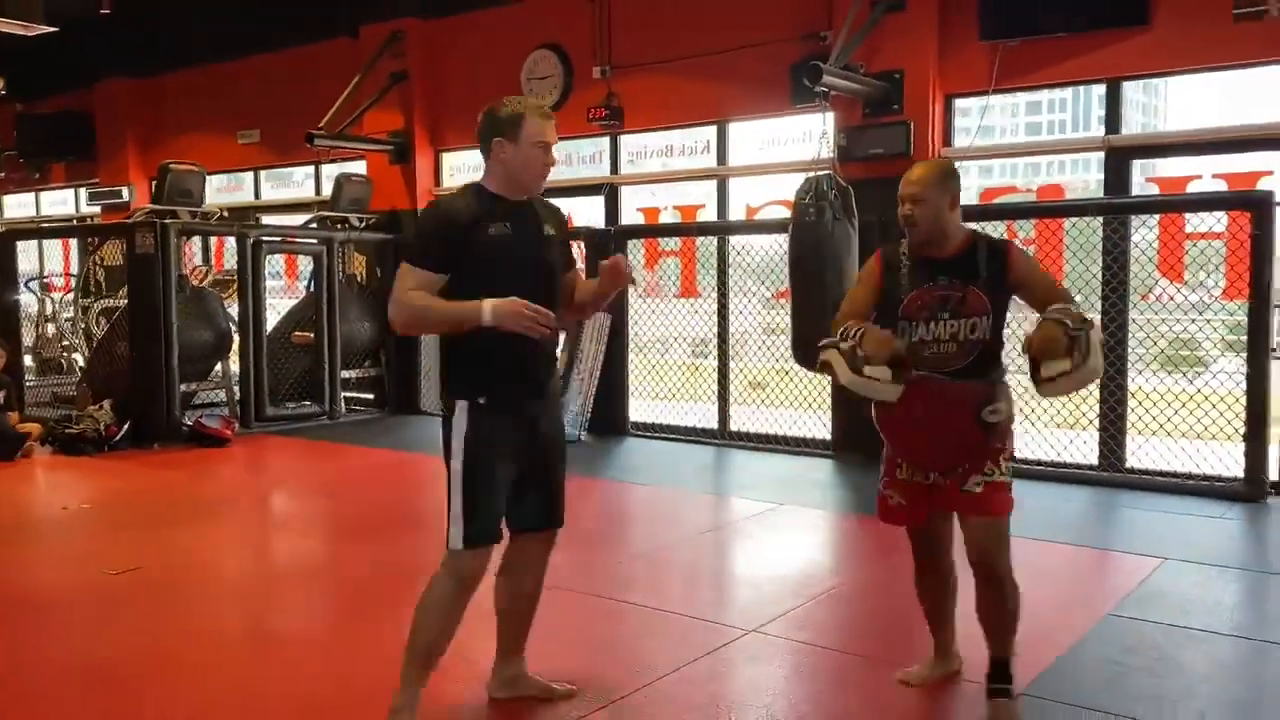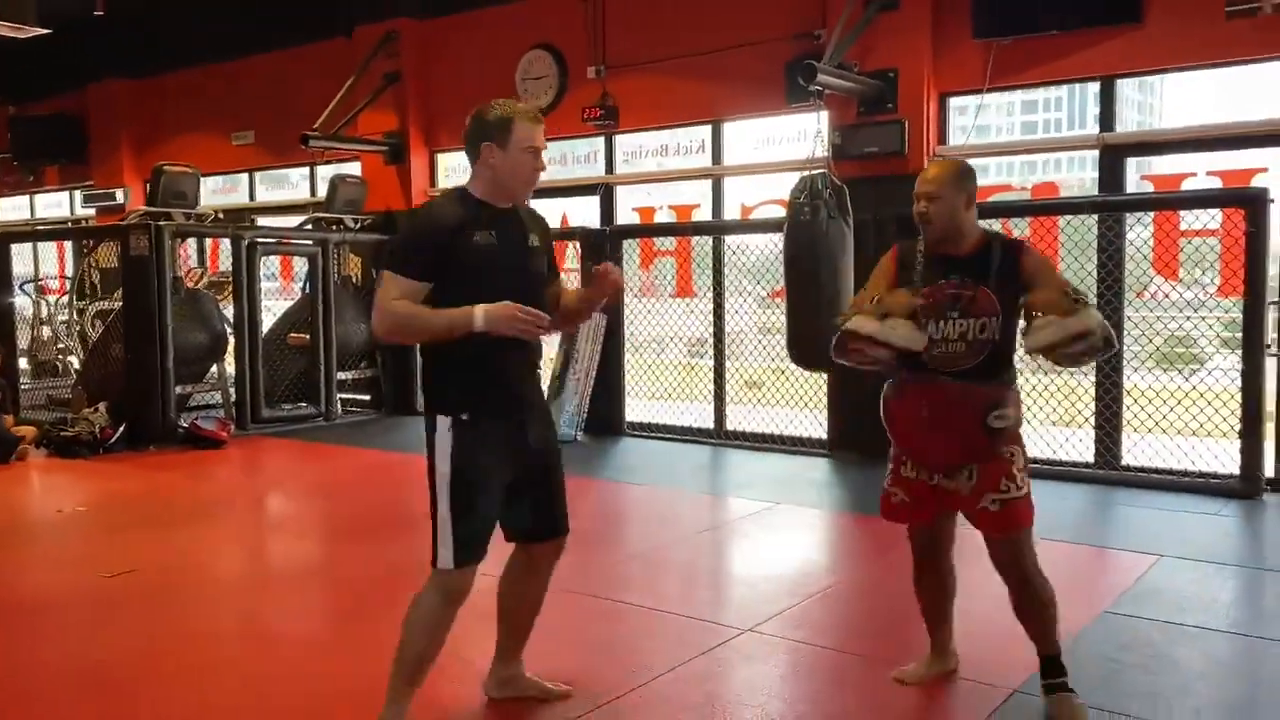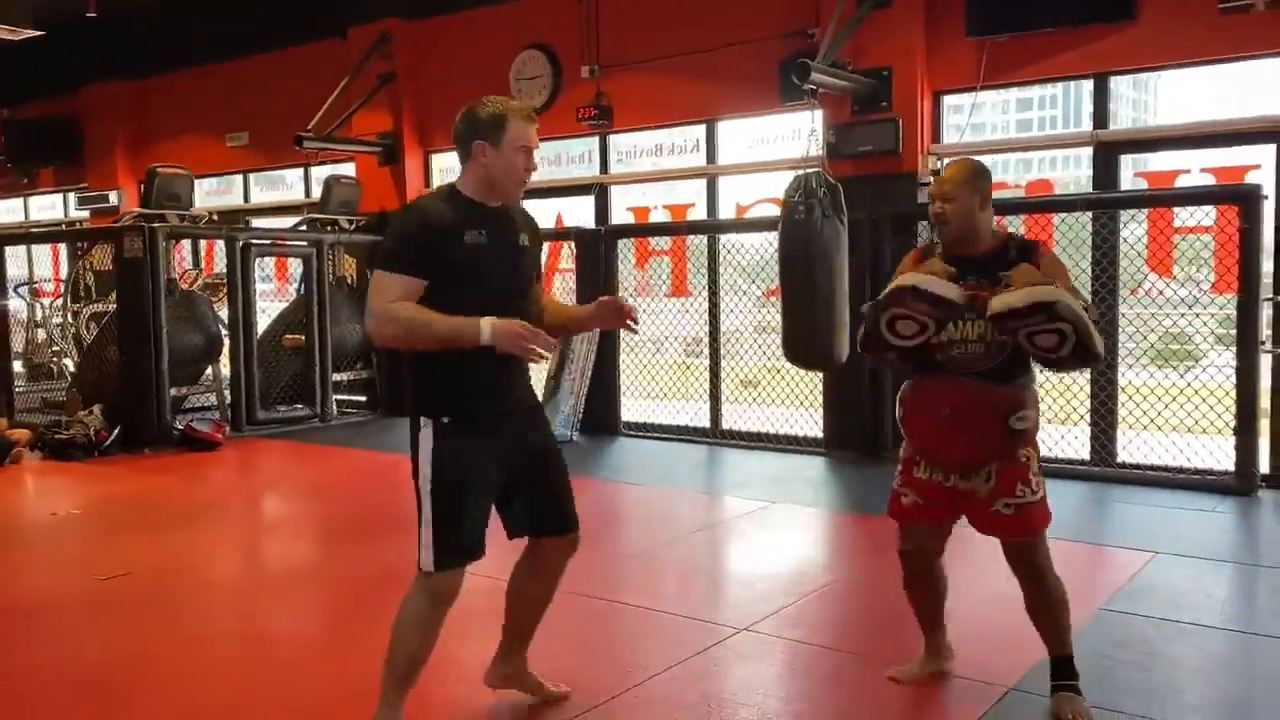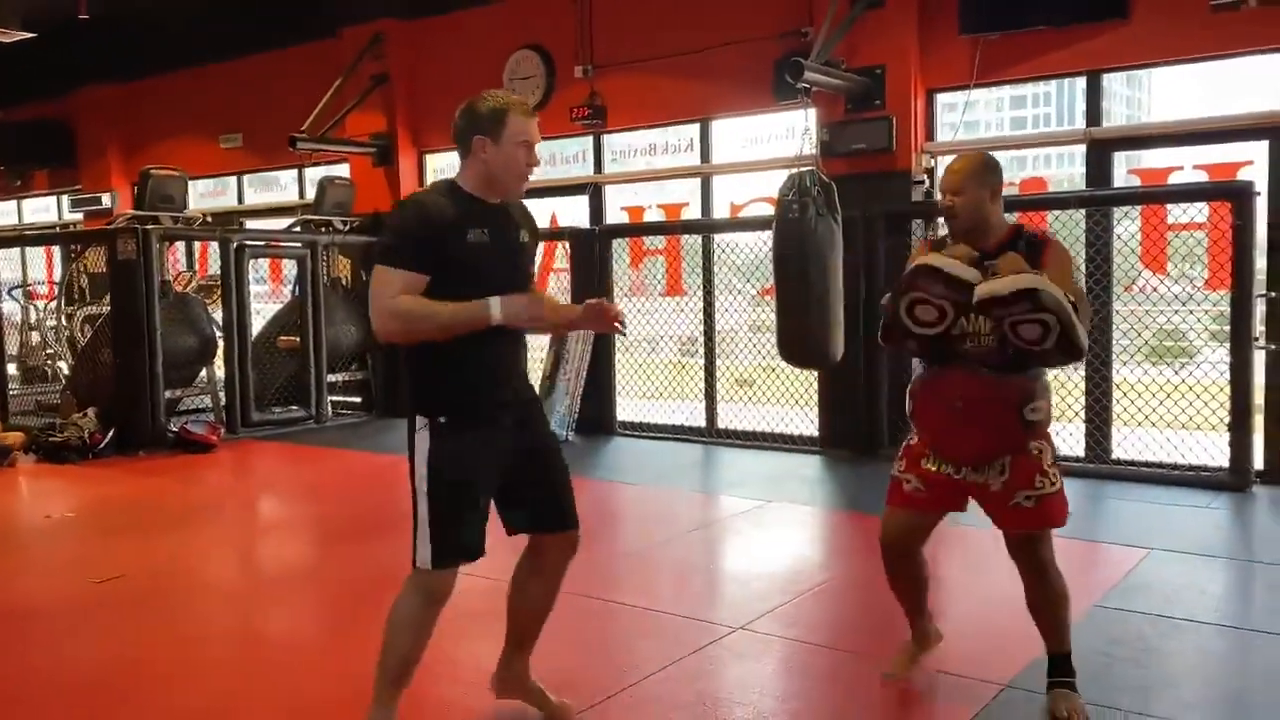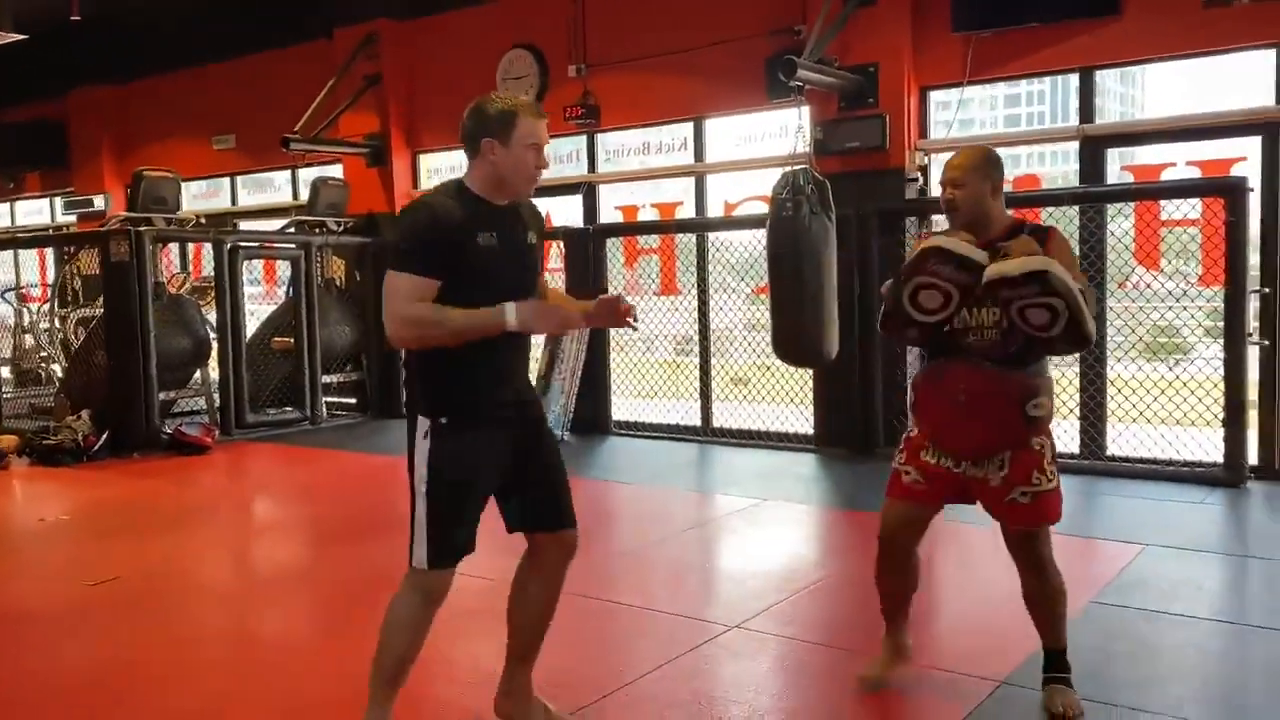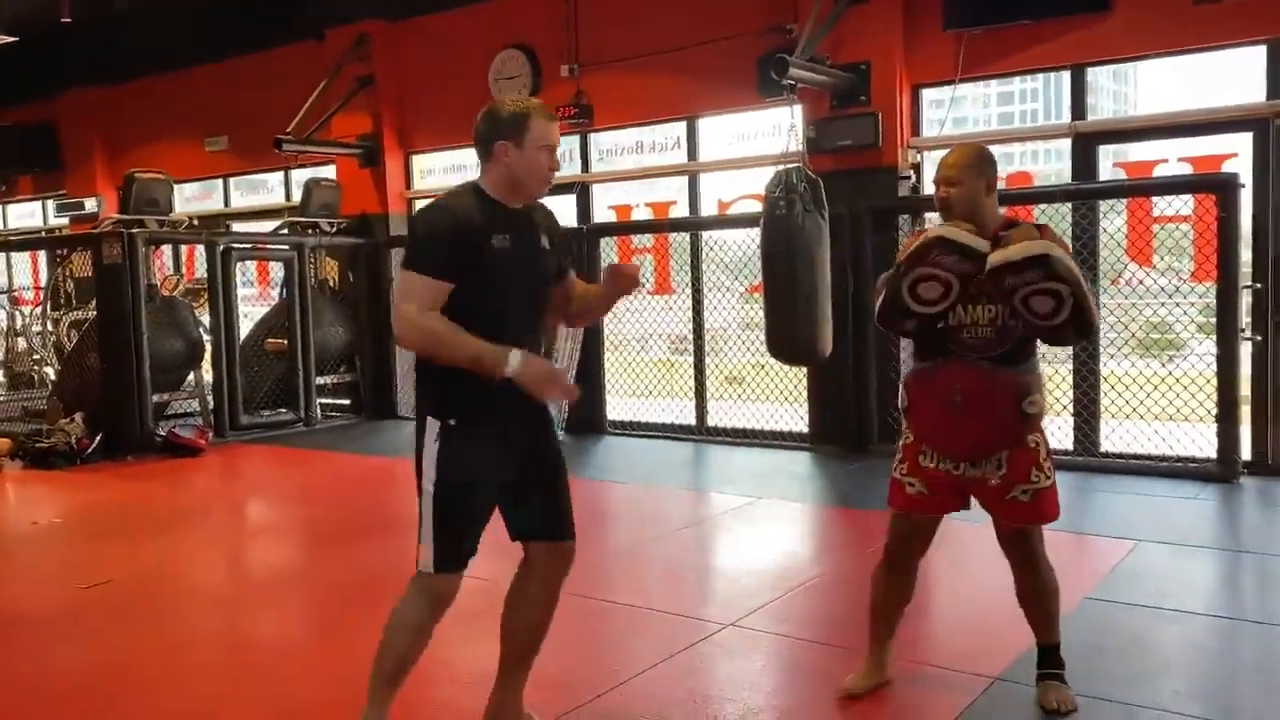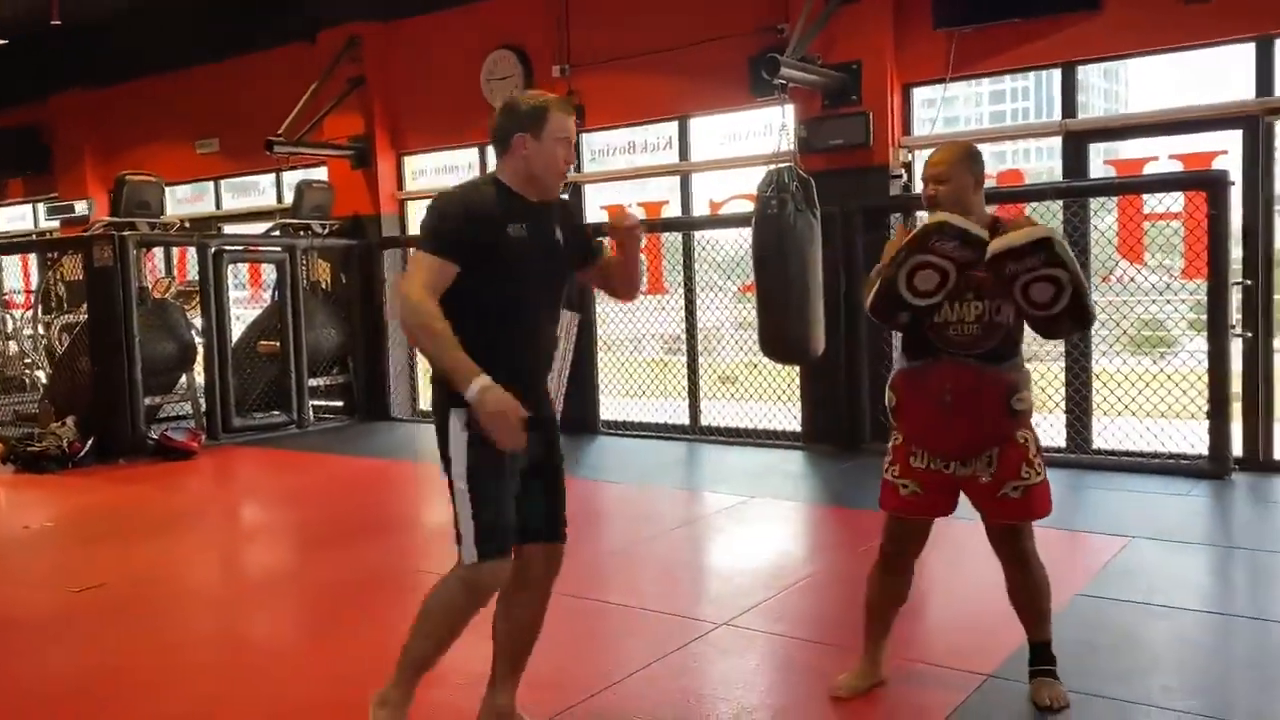
dt=0.1s
person 1, frame 1
left shoulder: (549, 219)
right shoulder: (451, 216)
left elbow: (571, 302)
right elbow: (402, 311)
left wrist: (605, 285)
right wrist: (488, 310)
left hip: (539, 404)
right hip: (480, 408)
left knee: (535, 538)
right knee: (467, 561)
person 1, frame 2
left shoulder: (532, 225)
right shoulder: (435, 223)
left elbow: (554, 311)
right elbow: (385, 320)
left wrist: (593, 294)
right wrist: (479, 316)
left hip: (528, 414)
right hip: (464, 421)
left knee: (543, 545)
right knee: (455, 576)
person 1, frame 3
left shoulder: (520, 222)
right shoulder: (424, 221)
right elbow: (382, 322)
left wrist: (589, 316)
right wrist: (484, 330)
left hip: (517, 413)
right hip: (452, 425)
left knee: (556, 540)
right knee: (441, 578)
left ankle: (509, 662)
person 1, frame 4
left shoulder: (518, 217)
right shoulder: (423, 216)
right elbow: (388, 317)
left wrist: (580, 317)
right wrist: (495, 312)
left hip: (516, 409)
right hip: (449, 424)
left knee: (558, 538)
right knee: (434, 577)
person 1, frame 5
left shoulder: (526, 217)
right shoulder: (431, 218)
right elbow: (402, 321)
left wrist: (592, 312)
right wrist: (510, 317)
left hip: (515, 408)
right hip: (449, 421)
left knee: (555, 542)
right knee: (431, 576)
person 1, frame 6
left shoulder: (540, 222)
right shoulder: (448, 220)
left elbow: (571, 305)
right elbow: (410, 324)
left wrist: (608, 289)
right wrist: (512, 362)
left hip: (525, 417)
right hip: (459, 426)
left knee: (552, 555)
right knee: (438, 582)
person 1, frame 7
left shoulder: (560, 212)
right shoulder: (466, 209)
left elbow: (623, 287)
right elbow: (415, 302)
left wrist: (626, 246)
right wrist: (478, 389)
left hip: (530, 410)
right hip: (474, 411)
left knee: (541, 557)
right knee: (486, 568)
person 2, frame 1
left shoulder: (1001, 258)
right shoulder: (885, 265)
left elbow: (1065, 305)
right elbow: (838, 330)
left wrist: (1055, 324)
right wrist: (860, 342)
left hip: (978, 431)
right hip: (911, 432)
left knee: (989, 557)
right knee: (929, 552)
right ankle: (945, 653)
person 2, frame 2
left shoulder: (1015, 259)
right shoulder: (900, 261)
left elbow: (1080, 318)
right elbow: (849, 335)
left wrist: (1060, 309)
right wrist: (882, 313)
left hip: (987, 436)
right hip: (918, 432)
left knee: (1016, 563)
right knee: (928, 552)
right ankle: (941, 653)
person 2, frame 3
left shoulder: (1032, 259)
right shoulder: (921, 261)
left wrist: (1041, 295)
left hip: (1003, 437)
right hip: (930, 433)
left knee: (1030, 562)
right knee: (915, 551)
right ankle: (937, 650)
person 2, frame 4
left shoulder: (1040, 251)
right shoulder: (931, 254)
left elbow: (1072, 338)
right elbow: (893, 332)
left wrist: (1033, 286)
right wrist: (935, 278)
left hip: (1013, 429)
right hip: (939, 426)
left knee: (1034, 555)
right knee: (896, 538)
right ankle: (921, 631)
person 2, frame 5
left shoulder: (1042, 242)
right shoulder: (933, 247)
left elbow: (1076, 332)
right elbow: (895, 320)
left wrist: (1035, 270)
right wrist: (938, 267)
left hip: (1014, 423)
right hip: (939, 418)
left knee: (1032, 550)
right knee: (894, 534)
left ankle: (1057, 672)
right ankle: (894, 644)
person 2, frame 6
left shoulder: (1035, 240)
right shoulder: (926, 243)
left elbow: (1077, 323)
right elbow: (891, 315)
left wrist: (1034, 259)
right wrist: (934, 260)
left hip: (1008, 421)
right hip: (933, 419)
left knee: (1025, 547)
right knee: (902, 544)
left ankle: (1050, 668)
right ankle: (876, 661)
person 2, frame 7
left shoulder: (1014, 239)
right shoulder: (912, 240)
left elbow: (1068, 317)
right elbow: (881, 305)
left wrist: (1039, 249)
right wrist: (931, 247)
left hip: (997, 418)
right hip: (923, 417)
left knee: (1016, 545)
right knee: (897, 545)
left ankle: (1043, 664)
right ankle: (870, 662)
